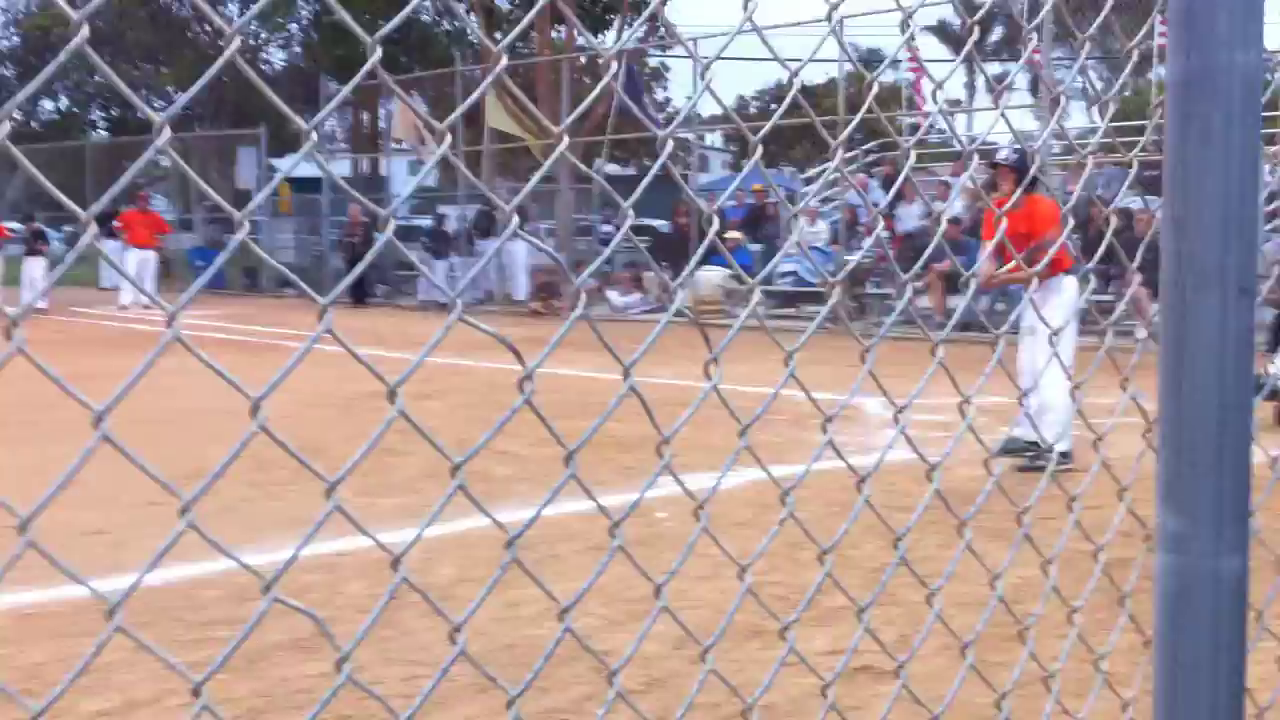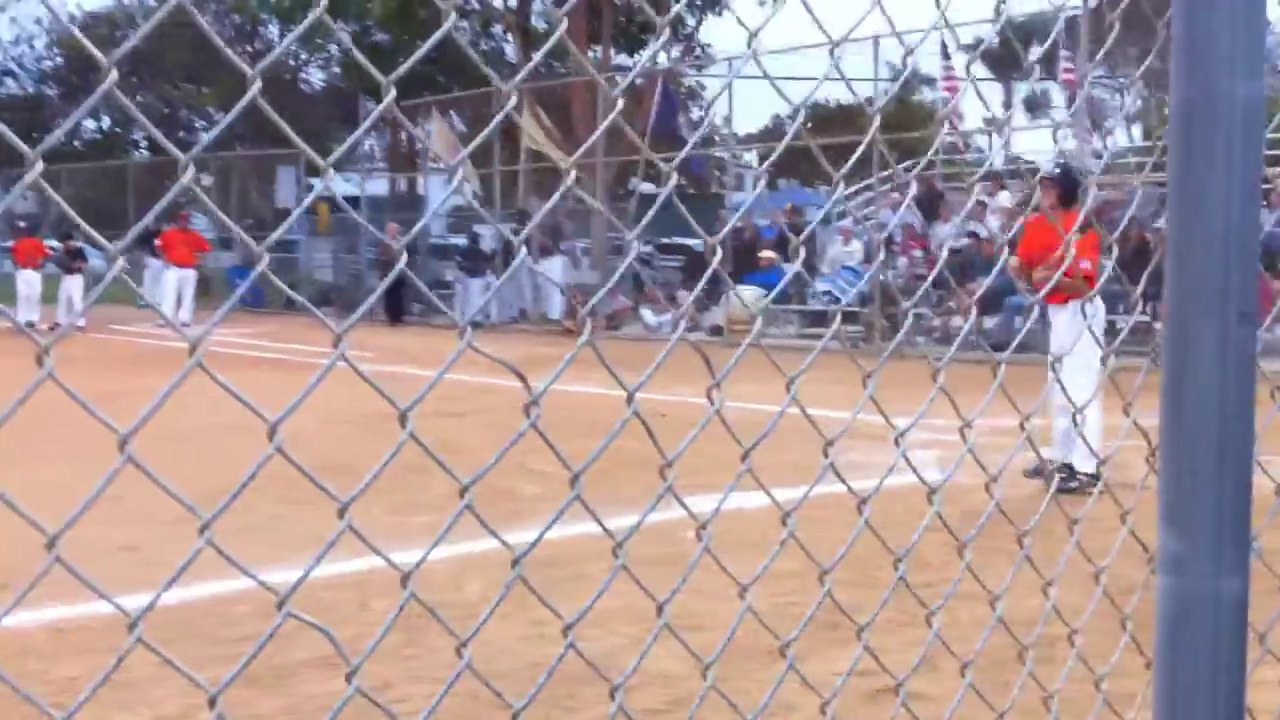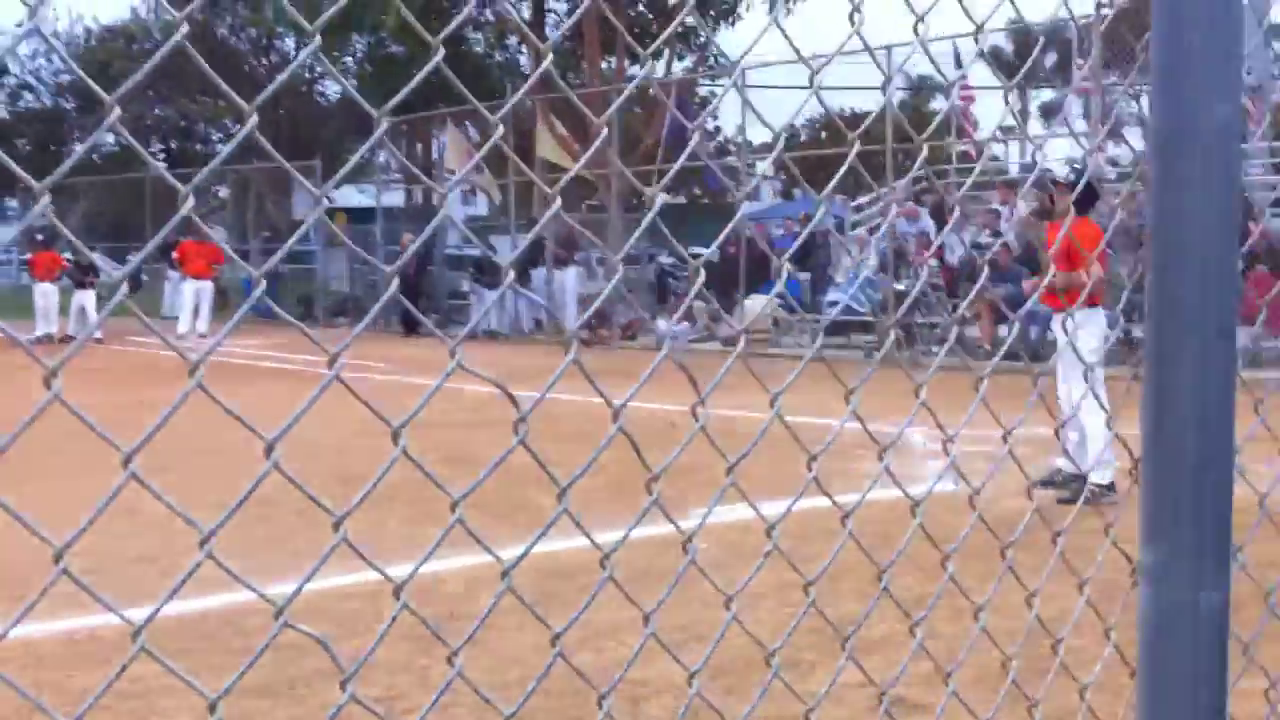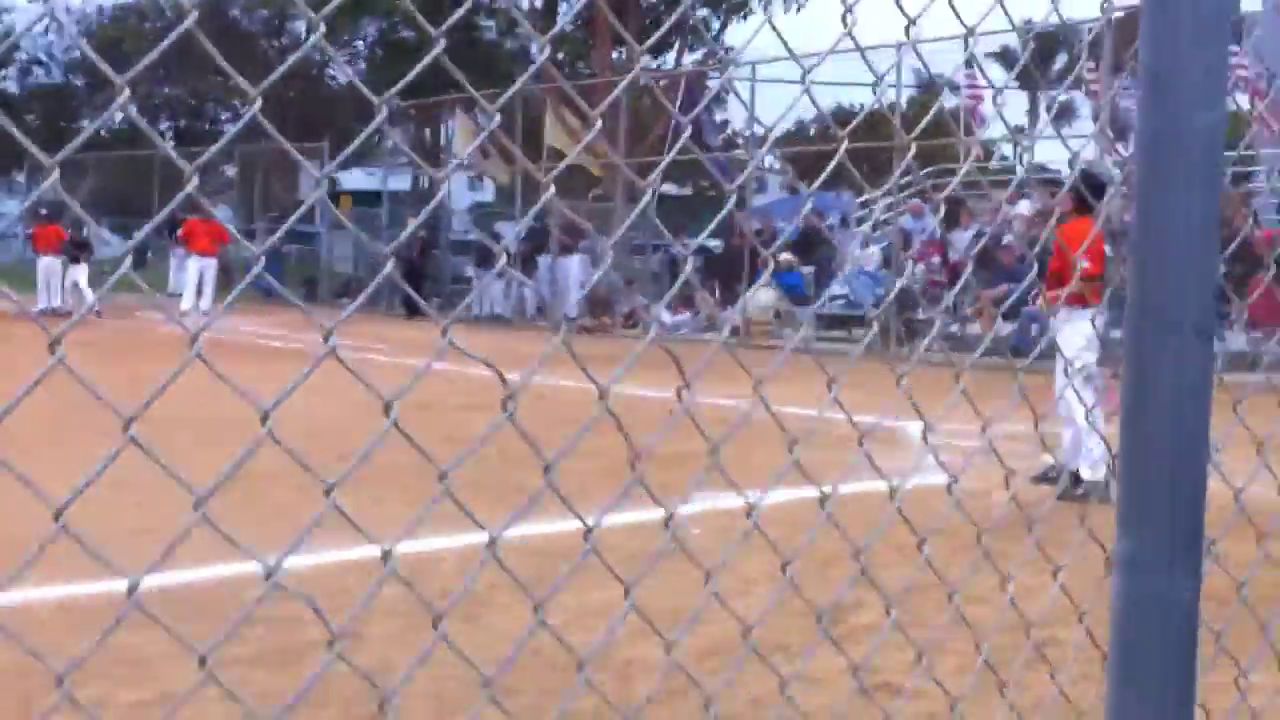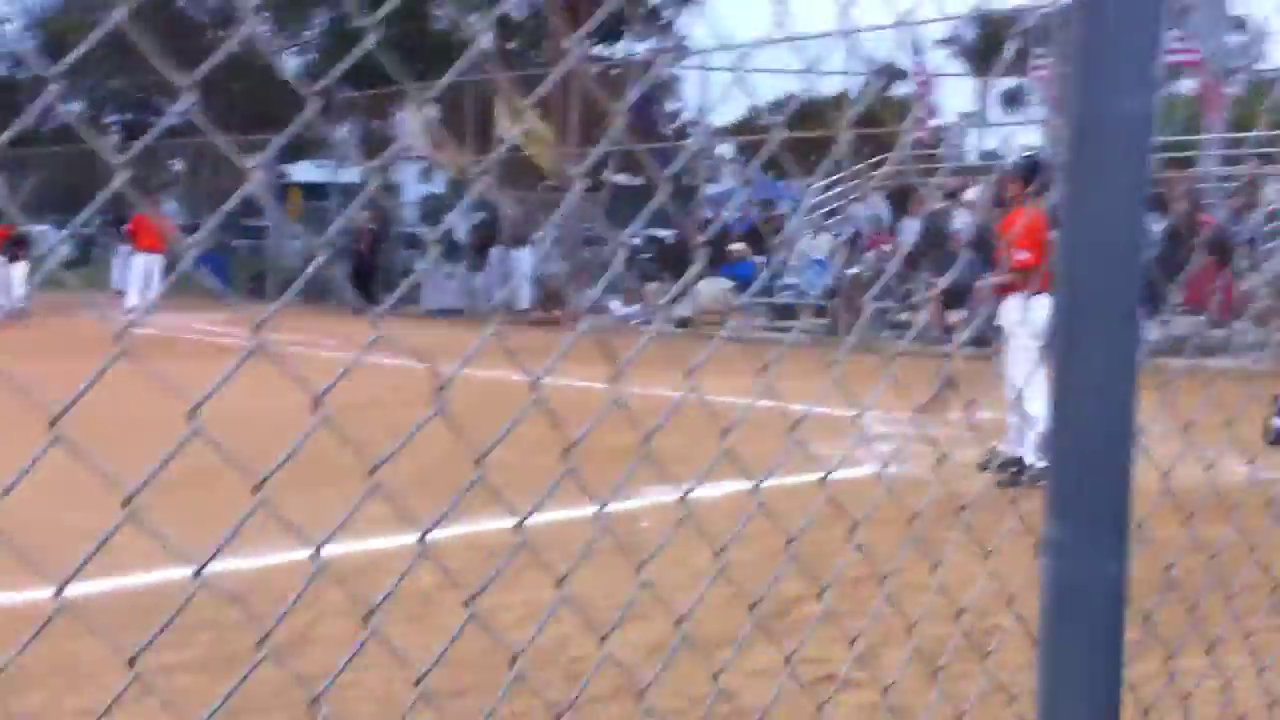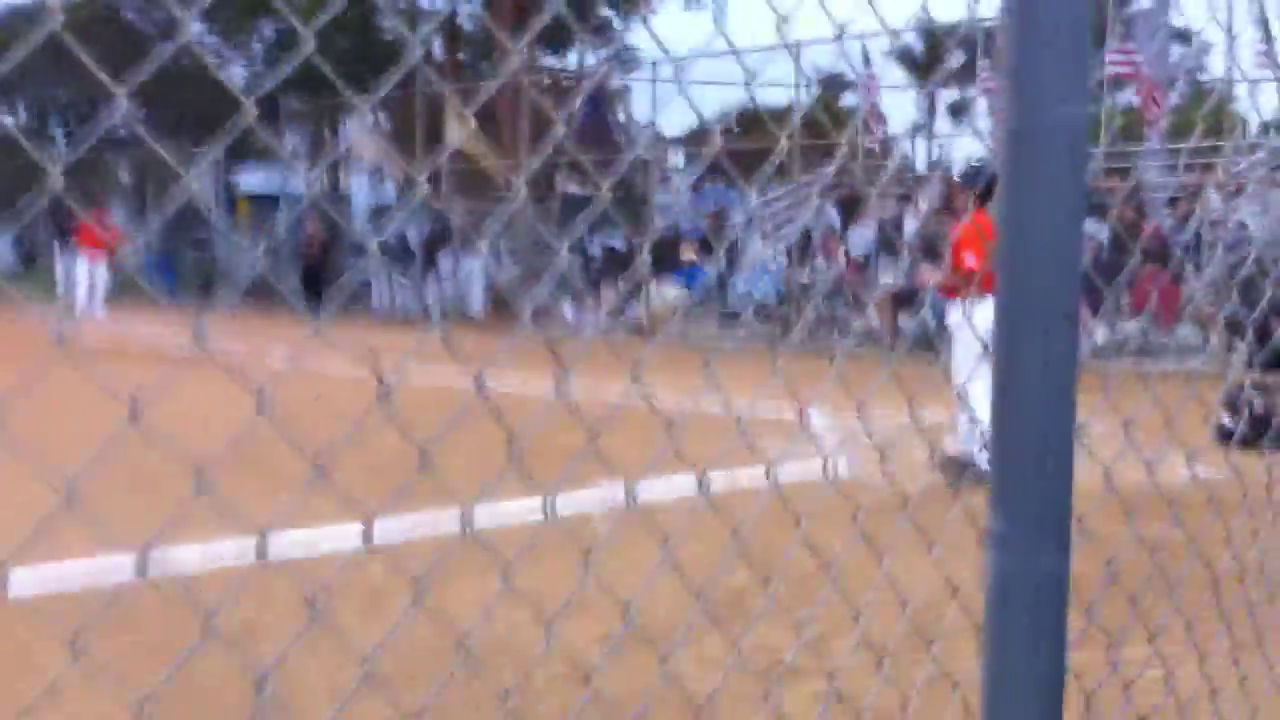
dt=0.2s
person 1, frame 1
left shoulder: (1045, 209)
right shoulder: (998, 208)
left elbow: (1044, 268)
right elbow: (991, 250)
left wrist: (1006, 277)
right wrist: (989, 271)
left hip: (1057, 289)
right hip: (1034, 291)
left knee: (1053, 370)
right knee: (1028, 367)
left ankle: (1059, 448)
right ankle: (1030, 436)
person 1, frame 2
left shoulder: (1080, 229)
right shoulder: (1034, 224)
left elbow: (1085, 285)
right elbow: (1021, 269)
left wrist: (1054, 277)
right wrist: (1024, 273)
left hip: (1081, 312)
right hip: (1059, 312)
left knee: (1083, 390)
right knee: (1060, 388)
left ankle: (1088, 469)
right ankle: (1063, 459)
person 1, frame 3
left shoulder: (1084, 232)
right shoulder: (1056, 229)
left elbow: (1096, 284)
left wrist: (1061, 280)
right wrist: (1037, 284)
left hip: (1082, 320)
right hip: (1065, 320)
left knee: (1088, 400)
right knee: (1069, 397)
left ankle: (1101, 480)
right ankle: (1075, 469)
person 1, frame 4
left shoulder: (1077, 231)
right shoulder: (1075, 229)
left elbow: (1086, 285)
left wrist: (1053, 296)
right wrist: (1049, 292)
left hip: (1079, 319)
right hip: (1070, 318)
left knee: (1082, 397)
right knee: (1068, 396)
left ankle: (1096, 477)
right ankle: (1071, 465)
person 1, frame 5
left shoulder: (1023, 219)
right shoulder: (1028, 216)
left elbow: (1023, 275)
left wrist: (992, 284)
right wrist: (997, 280)
left hip: (1026, 306)
right hip: (1022, 305)
left knee: (1029, 384)
right knee: (1017, 382)
left ankle: (1040, 462)
right ankle: (1017, 451)
person 1, frame 6
left shoulder: (974, 226)
right shoulder: (976, 223)
left elbow: (967, 279)
left wrist: (936, 279)
right wrist: (942, 274)
left hip: (972, 308)
right hip: (967, 309)
left knee: (975, 383)
right knee: (966, 382)
left ankle: (988, 460)
right ankle: (966, 449)
